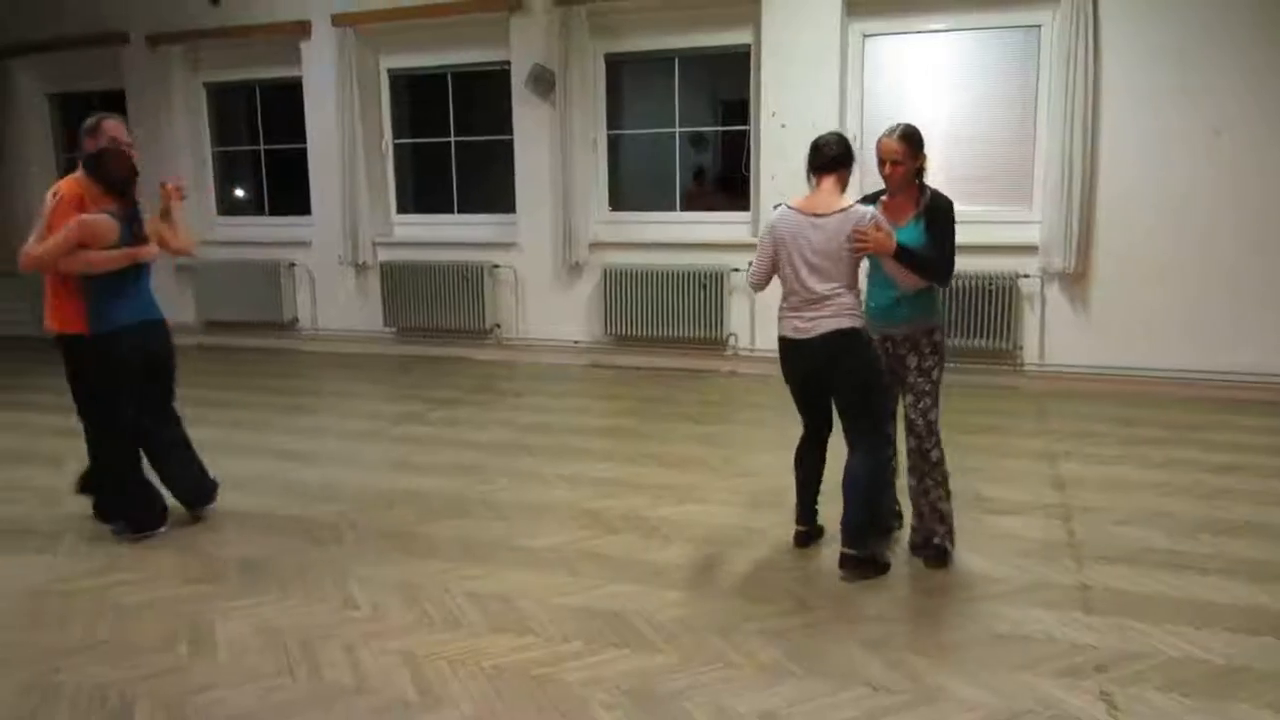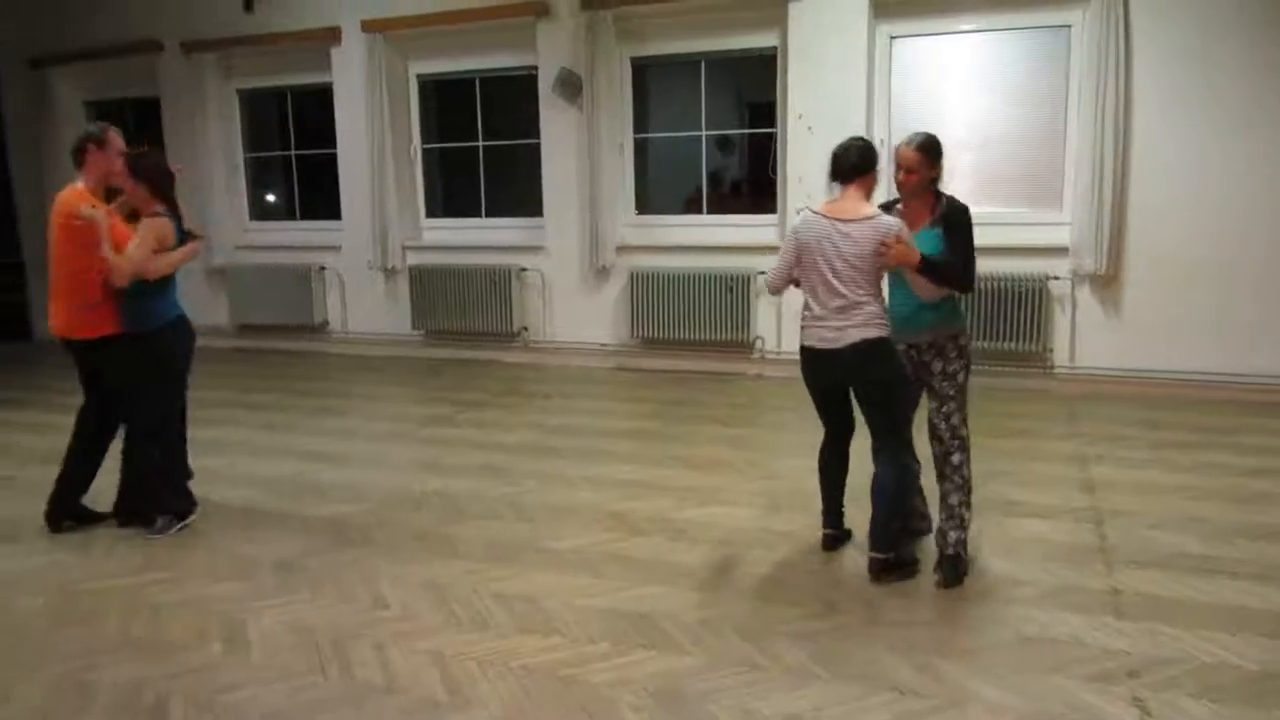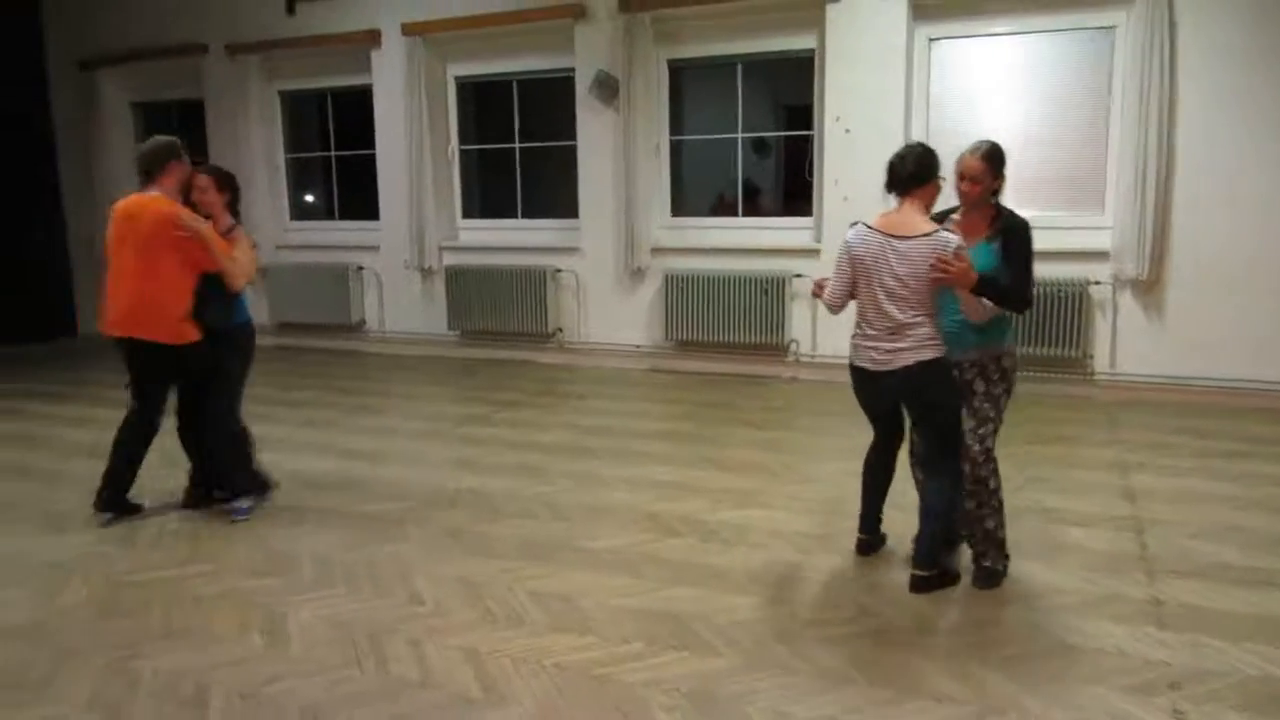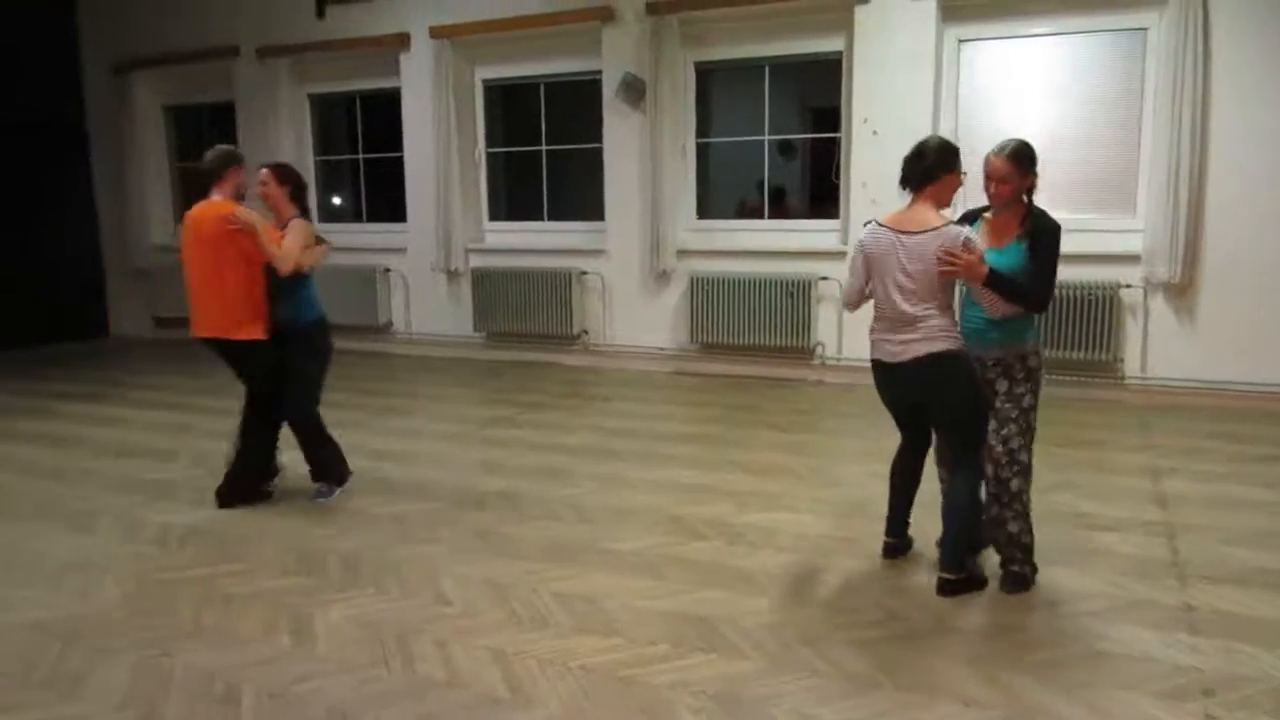
dt=0.4s
person 1, frame 1
left shoulder: (781, 217)
right shoulder: (862, 217)
left elbow: (757, 281)
left hip: (792, 343)
right hip: (843, 340)
left knee: (815, 428)
right knee: (866, 439)
left ankle: (805, 524)
right ankle: (855, 548)
person 1, frame 2
left shoulder: (805, 222)
right shoulder: (886, 226)
left elbow: (774, 284)
left wrist: (798, 276)
left hip: (816, 351)
right hip: (868, 348)
left knee: (836, 433)
right knee: (892, 445)
left ankle: (832, 528)
right ankle: (883, 552)
person 1, frame 3
left shoulder: (858, 235)
right shoulder: (946, 243)
left elbow: (835, 302)
left wrist: (823, 287)
left hip: (866, 367)
right hip: (922, 369)
left knee: (886, 439)
right knee: (942, 462)
left ankle: (868, 533)
right ankle: (926, 567)
person 1, frame 4
left shoulder: (873, 233)
right shoulder: (955, 237)
left elbow: (851, 300)
left hip: (886, 364)
right hip: (939, 363)
left knee: (913, 442)
right knee: (966, 459)
left ankle: (894, 537)
right ankle: (953, 569)
person 2, frame 1
left shoulder: (937, 207)
right shoulder: (867, 206)
left elbow: (943, 273)
left wrist: (893, 248)
left hip: (920, 335)
right hip: (875, 333)
left knee: (922, 431)
left ankle: (933, 534)
person 2, frame 2
left shoulder: (953, 214)
right shoulder: (884, 214)
left elbow: (965, 281)
left wrist: (917, 260)
left hip: (944, 342)
right hip: (898, 341)
left knee: (948, 437)
left ankle: (953, 547)
right ankle: (910, 518)
person 2, frame 3
left shoulder: (1012, 229)
right shoulder: (938, 223)
left elbow: (1022, 299)
left wrist: (974, 281)
left hip: (989, 360)
right hip: (941, 356)
left knee: (977, 452)
right knee: (923, 448)
left ankle: (990, 554)
person 2, frame 4
left shoulder: (1042, 229)
right shoulder: (971, 220)
left elbow: (1039, 300)
right elbow: (935, 272)
left wrist: (985, 275)
left hip: (1014, 360)
right hip: (966, 355)
left knee: (1005, 458)
left ankle: (1018, 559)
person 3, frame 1
left shoulder: (117, 195)
right shoulder: (67, 196)
left elbow: (148, 238)
right elbow: (64, 260)
left wrist: (167, 206)
right wrist: (131, 253)
left hip: (124, 321)
right hip: (84, 327)
left knee: (150, 399)
right knee: (111, 416)
left ankle: (100, 479)
right ankle: (119, 499)
person 3, frame 2
left shoulder: (74, 198)
right shoulder: (87, 208)
left elbow: (117, 234)
right wrist: (186, 251)
left hip: (85, 325)
right hip: (98, 328)
left knee: (101, 412)
left ankle: (65, 504)
right ankle: (134, 503)
person 3, frame 3
left shoulder: (121, 210)
right shoulder: (184, 221)
right elbow: (234, 273)
left hip: (126, 326)
right hip: (170, 331)
left knee: (144, 407)
left ankle: (113, 493)
person 3, frame 4
left shoulder: (192, 217)
right shoulder: (239, 219)
left hip: (210, 324)
right hip: (243, 327)
left knee: (260, 390)
right knee: (267, 399)
left ankle: (258, 464)
right ankle: (239, 485)
person 4, frame 1
left shoulder: (88, 224)
right shoulder: (148, 225)
left elbow: (29, 262)
right elbow: (186, 246)
left wrist: (48, 216)
right wrist: (172, 205)
left hip: (113, 342)
right hip: (153, 334)
left knee: (111, 431)
right knee: (158, 418)
left ankle: (142, 516)
right ankle: (197, 493)
person 4, frame 2
left shoulder: (153, 227)
right shoulder: (166, 220)
left elbow: (120, 276)
left wrist: (102, 227)
left hip: (159, 339)
right hip: (168, 333)
left knee: (148, 421)
right knee: (164, 417)
left ankle: (174, 506)
right ankle: (171, 495)
person 4, frame 3
left shoulder: (237, 237)
left elbow: (236, 282)
left hip: (231, 337)
right hip: (201, 334)
left knee: (218, 412)
right knee: (196, 412)
left ankle: (251, 485)
right ankle: (210, 483)
person 4, frame 4
left shoulder: (298, 227)
right shoulder: (273, 226)
left elbow: (285, 266)
left wrist: (258, 228)
left hip: (307, 332)
right hip: (281, 329)
left knee: (298, 406)
right knee: (273, 399)
left ankle: (333, 474)
